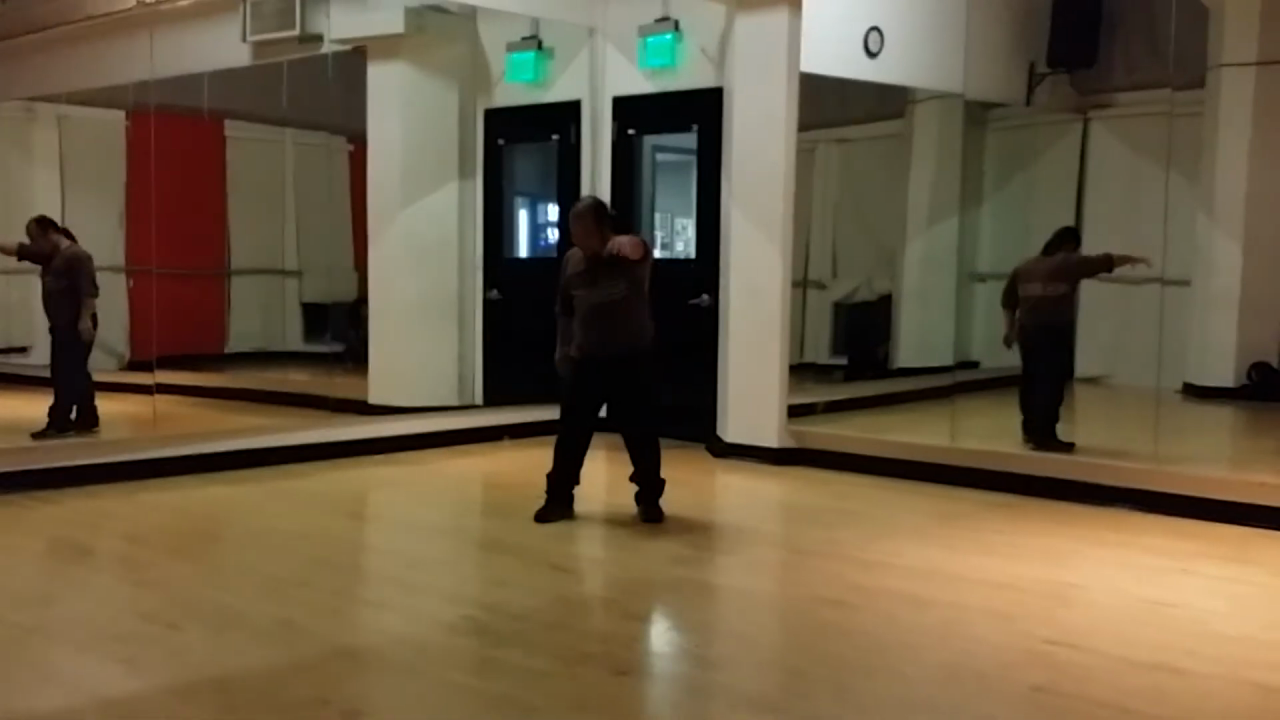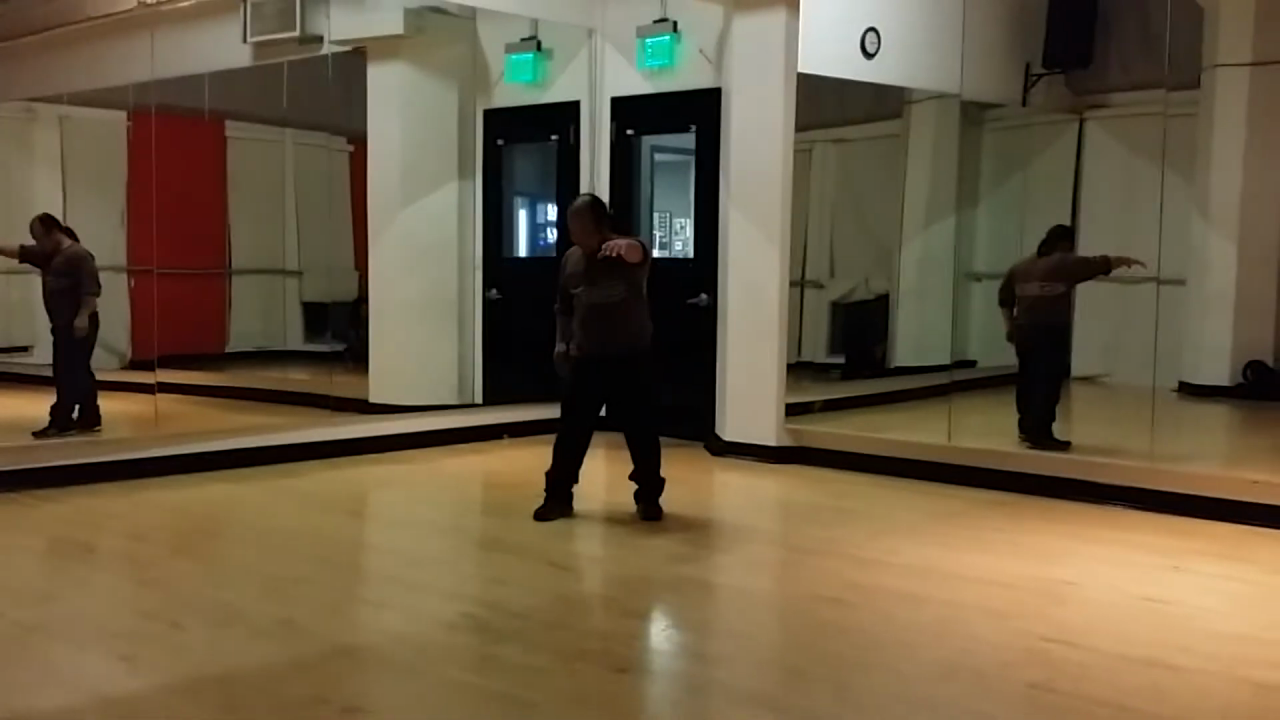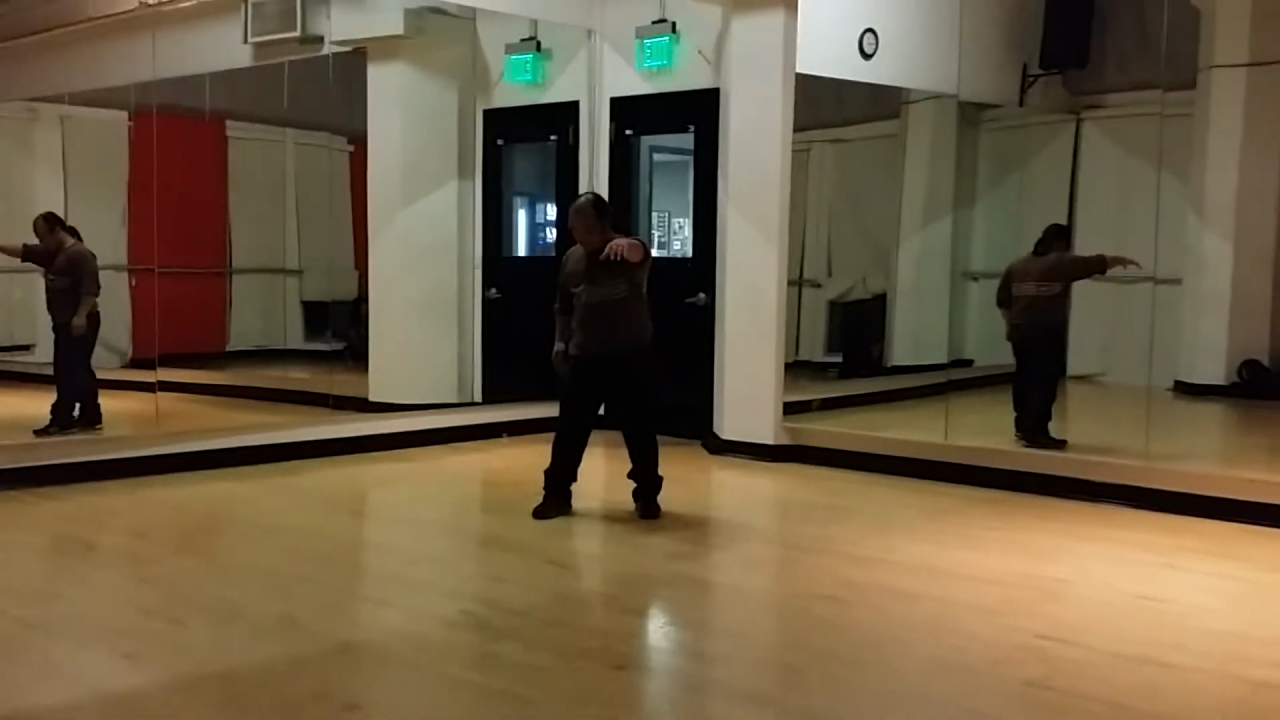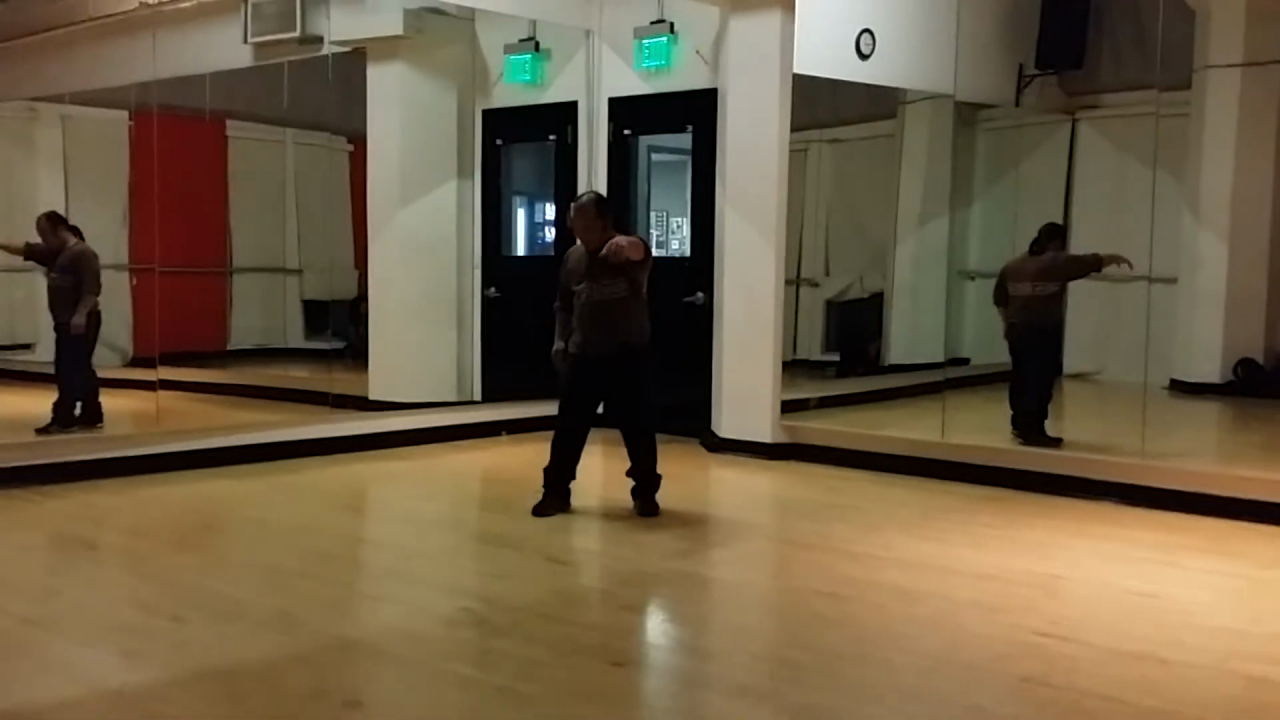
dt=0.1s
person 1, frame 1
left shoulder: (629, 258)
right shoulder: (571, 261)
left elbow: (637, 249)
right elbow: (564, 309)
left wrist: (624, 242)
right wrist: (562, 346)
left hip: (631, 359)
right hip: (585, 361)
left knee: (640, 431)
right knee: (572, 429)
left ankle: (649, 498)
right ankle: (559, 497)
person 1, frame 2
left shoulder: (625, 256)
right shoulder: (570, 260)
left elbow: (637, 253)
right elbow: (564, 307)
left wrist: (621, 244)
right wrist: (561, 342)
left hip: (631, 359)
right hip: (585, 359)
left knee: (641, 430)
right knee: (572, 428)
left ankle: (649, 496)
right ankle: (558, 496)
person 1, frame 3
left shoulder: (627, 255)
right shoulder: (571, 259)
left elbow: (637, 253)
right elbow: (564, 306)
left wrist: (623, 244)
right wrist: (560, 341)
left hip: (630, 358)
right hip: (584, 358)
left knee: (639, 429)
right knee: (570, 427)
left ankle: (647, 494)
right ankle: (557, 494)
person 1, frame 4
left shoulder: (627, 256)
right shoulder: (572, 258)
left elbow: (639, 252)
right elbow: (564, 304)
left wrist: (623, 243)
right wrist: (560, 339)
left hip: (628, 356)
right hip: (583, 356)
left knee: (638, 427)
right knee: (569, 425)
left ankle: (645, 492)
right ankle: (556, 491)
person 2, frame 1
left shoulder: (1024, 268)
right shoulder: (1069, 263)
left elbow: (1009, 302)
right elbow: (1106, 262)
left wrist: (1010, 329)
right wrist: (1133, 259)
left hip: (1027, 331)
right hip: (1054, 333)
left knee: (1032, 380)
right knee: (1051, 384)
left ankle: (1031, 429)
right ankle: (1043, 436)
person 2, frame 2
left shoulder: (1019, 268)
right shoulder: (1066, 263)
left elbow: (1005, 300)
right elbow: (1102, 263)
left wrist: (1010, 326)
right wrist: (1127, 260)
left hip: (1023, 330)
right hip: (1051, 332)
left knee: (1028, 380)
right knee: (1047, 383)
left ankle: (1027, 428)
right ankle: (1040, 435)
person 2, frame 3
left shoulder: (1016, 267)
right shoulder: (1063, 263)
left elbow: (1003, 301)
right elbow: (1099, 263)
left wrist: (1010, 325)
right wrist: (1123, 260)
left hip: (1020, 330)
right hip: (1047, 332)
left knee: (1025, 379)
right knee: (1044, 382)
left ankle: (1024, 426)
right ankle: (1036, 433)
person 2, frame 4
left shoulder: (1012, 266)
right shoulder: (1059, 262)
left elbow: (1000, 299)
right elbow: (1094, 261)
left wrist: (1008, 324)
right wrist: (1118, 258)
left hip: (1017, 329)
right hip: (1044, 331)
left knee: (1021, 377)
right knee: (1040, 380)
left ankle: (1020, 424)
right ankle: (1032, 432)
person 3, frame 1
left shoulder: (76, 256)
right shoulder: (48, 255)
left elbow: (89, 291)
right elbow: (19, 251)
left wrist: (86, 319)
left hip: (76, 325)
right hip: (63, 324)
left knee: (65, 373)
right knee: (75, 372)
left ankle: (60, 423)
right ankle: (87, 420)
person 3, frame 2
left shoulder: (79, 255)
right shoulder: (48, 255)
left elbow: (91, 289)
right elbow: (20, 252)
left wrist: (83, 317)
left hip: (78, 325)
right hip: (63, 324)
left knee: (67, 372)
right knee: (78, 372)
left ankle: (62, 422)
right ankle: (89, 419)
person 3, frame 3
left shoulder: (80, 254)
right shoulder: (51, 254)
left elbow: (91, 289)
right elbow: (23, 251)
left wrist: (81, 316)
left hip: (78, 324)
right hip: (64, 323)
left knee: (68, 370)
right knee: (78, 370)
left ankle: (63, 420)
right ankle: (91, 417)
person 3, frame 4
left shoulder: (83, 253)
right shoulder: (54, 253)
left elbow: (92, 288)
right elbow: (26, 250)
left wrist: (81, 314)
left hip: (80, 322)
right hip: (65, 322)
left knee: (69, 369)
right knee: (79, 369)
left ankle: (64, 419)
right ankle: (91, 416)
